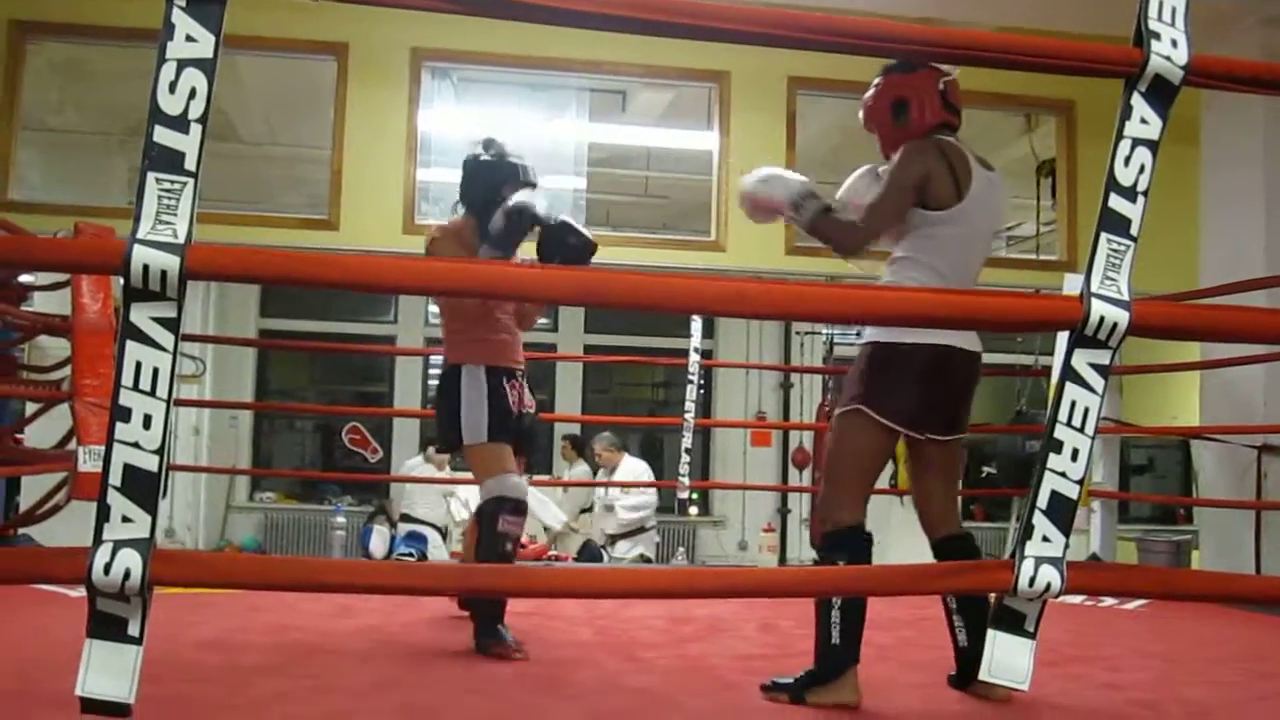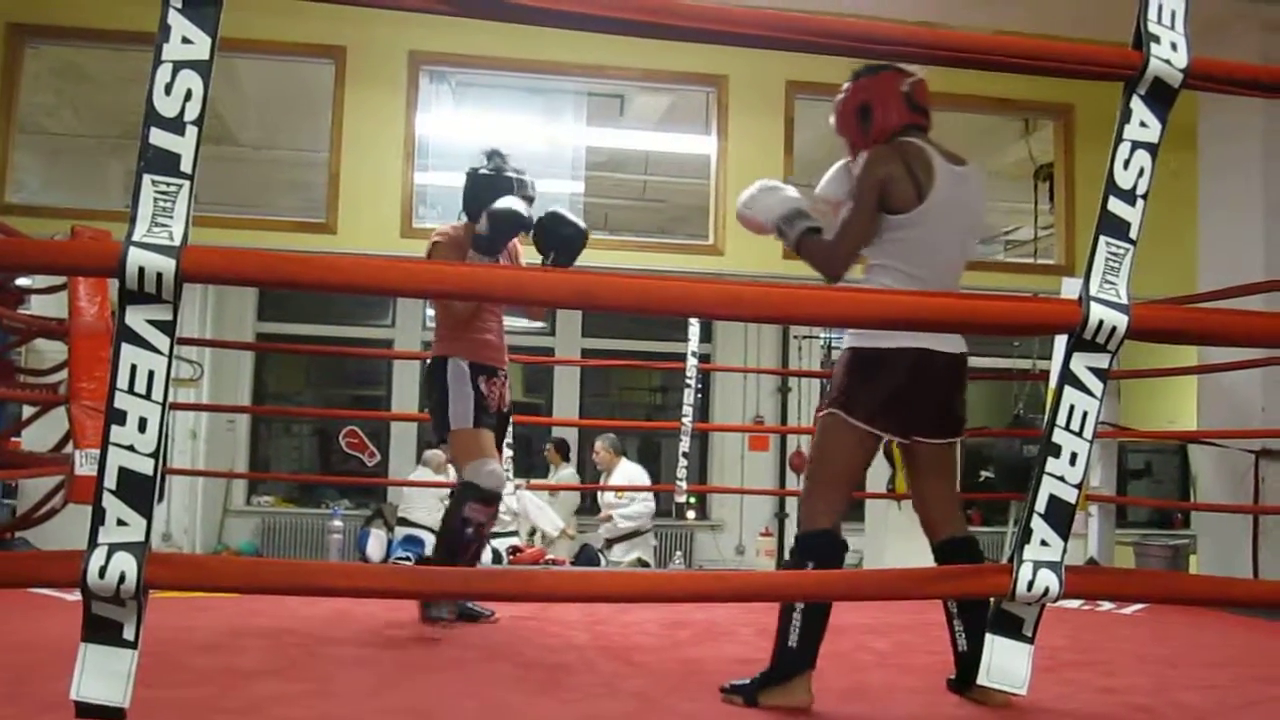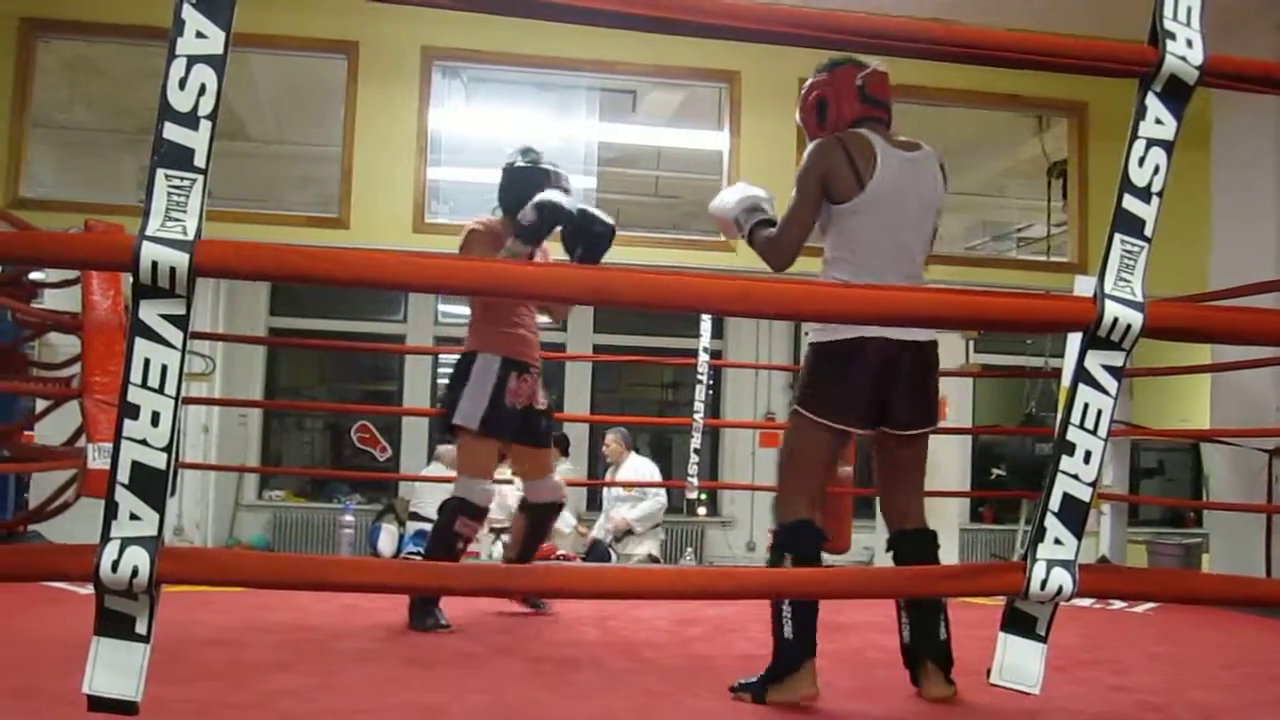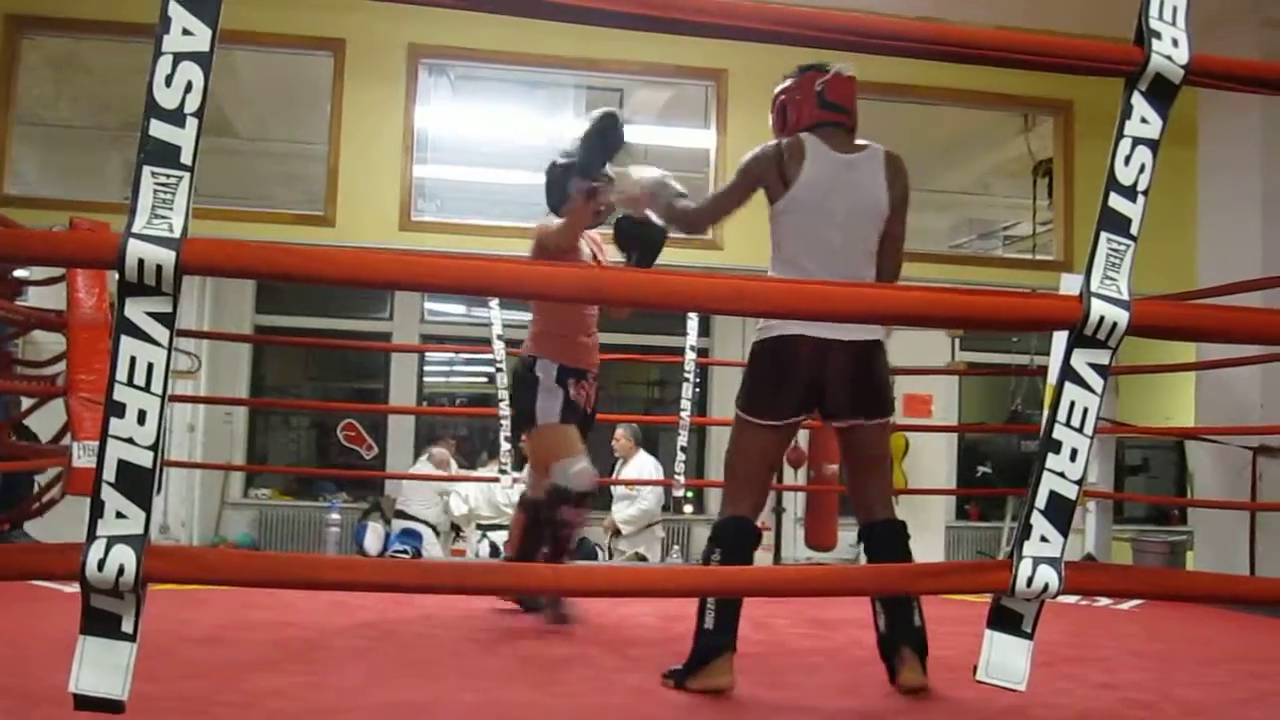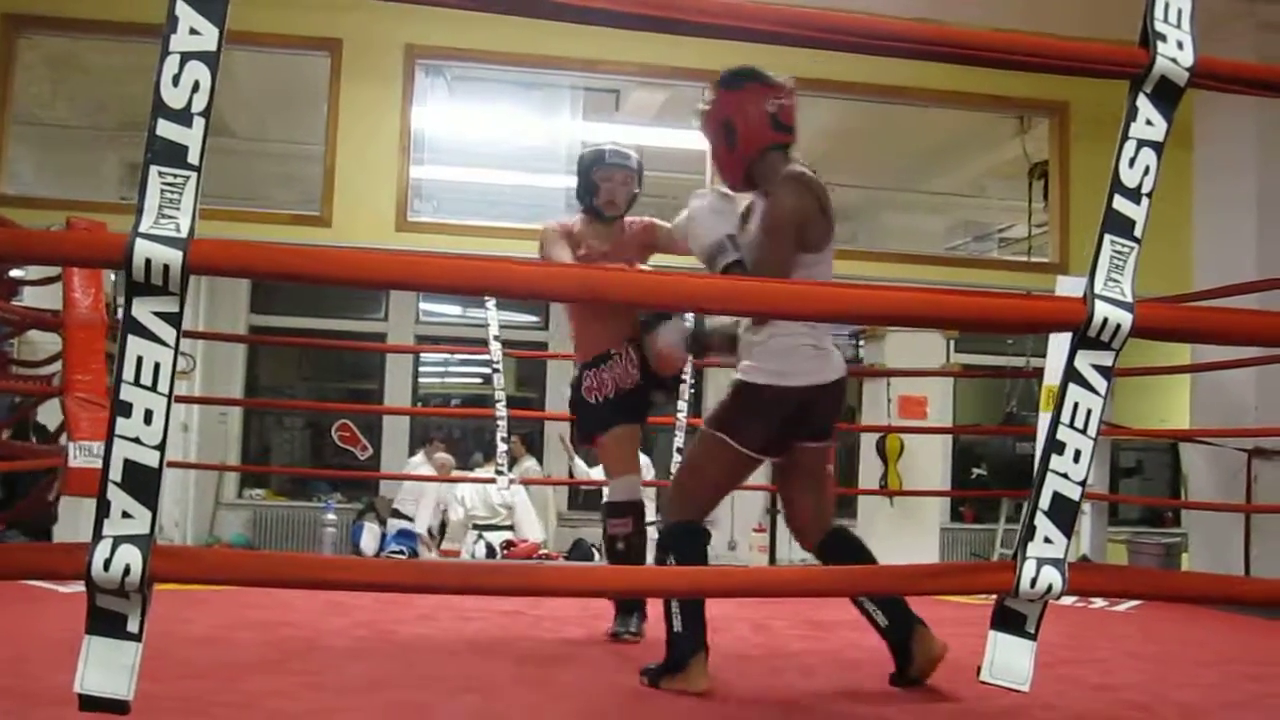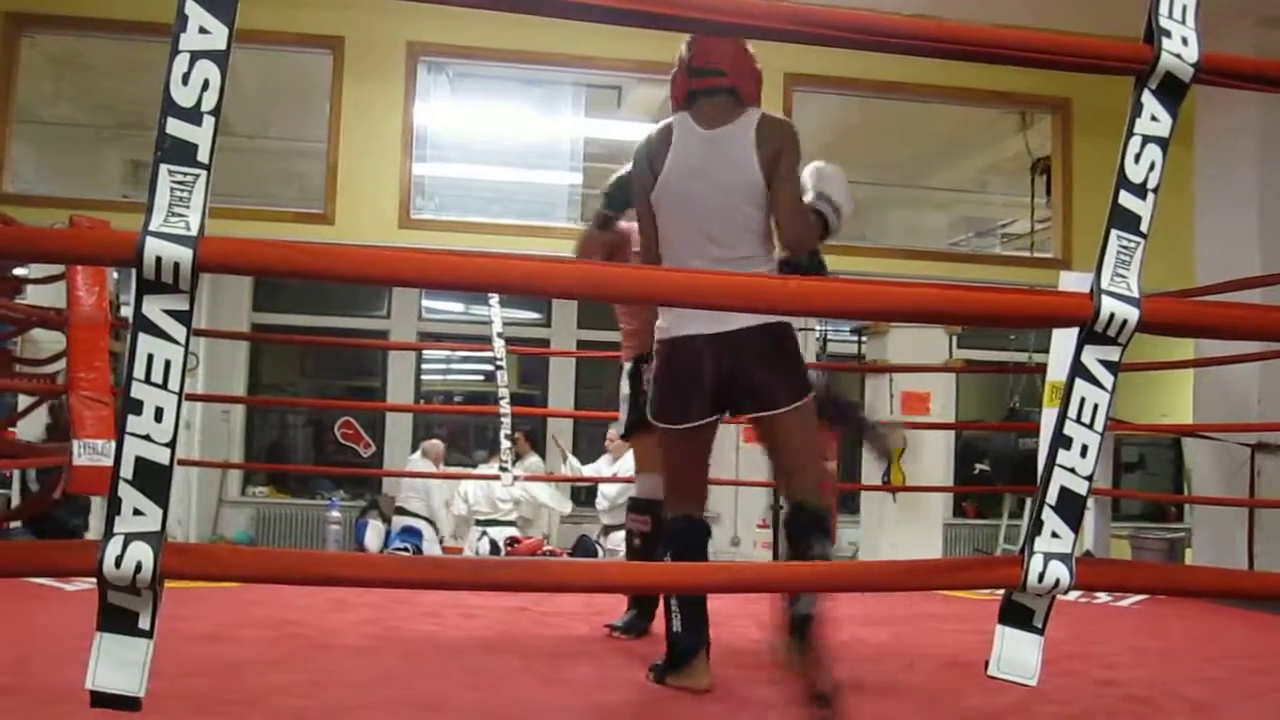
dt=0.4s
person 1, frame 1
left shoulder: (923, 156)
right shoulder: (986, 179)
left elbow: (852, 240)
left wrist: (794, 198)
right wrist: (885, 213)
left hip: (904, 346)
right hip: (957, 352)
left knee: (837, 504)
right knee: (939, 514)
left ankle: (836, 670)
right ankle: (978, 665)
person 1, frame 2
left shoulder: (885, 160)
right shoulder: (966, 174)
left elbow: (836, 265)
left wrist: (789, 218)
left hip: (884, 351)
right hip: (943, 356)
left knee: (820, 507)
right knee: (943, 516)
left ankle: (790, 673)
right ankle: (980, 668)
person 1, frame 3
left shoulder: (832, 153)
right shoulder: (930, 162)
left elbow: (782, 256)
left wrist: (747, 213)
left hip: (847, 342)
right hip: (914, 345)
left knee: (797, 502)
right knee: (907, 510)
left ankle: (794, 667)
right ankle: (931, 664)
person 1, frame 4
left shoulder: (779, 157)
right shoulder: (890, 167)
left elbow: (696, 218)
right elbow: (888, 274)
left wrist: (653, 193)
left hip: (787, 345)
right hip: (860, 350)
left knee: (740, 502)
right knee: (876, 504)
left ankle: (714, 654)
right ankle: (907, 653)
person 1, frame 5
left shoulder: (788, 195)
right shoulder: (777, 190)
left wrist: (721, 249)
left hip: (775, 384)
right hip: (818, 379)
left knee: (682, 510)
right knee: (815, 526)
left ankle: (687, 661)
right ankle: (910, 637)
person 1, frame 6
left shoulder: (656, 144)
right shoulder: (774, 133)
left elbow: (652, 259)
right elbow: (795, 243)
right wrist: (824, 210)
left hip: (683, 342)
right hip: (760, 336)
left knee: (684, 505)
right knee: (809, 493)
left ankle: (688, 655)
right ankle: (804, 638)
person 2, frame 1
left shoulder: (498, 244)
right shoulder: (448, 238)
left elbow: (522, 318)
right elbow: (464, 302)
left wrist: (555, 269)
right wrist: (499, 246)
left hip: (509, 379)
right hip: (474, 379)
left knee: (502, 495)
right knee: (507, 494)
left ankle: (469, 590)
right ankle: (488, 622)
person 2, frame 2
left shoulder: (508, 245)
right shoulder: (447, 242)
left elbow: (534, 307)
right elbow: (455, 310)
left wrist: (557, 260)
right wrist: (483, 250)
left hip: (494, 375)
right hip: (458, 370)
left knee: (484, 487)
right knee: (483, 481)
person 2, frame 3
left shoulder: (537, 245)
right shoulder: (484, 233)
left elbow: (558, 310)
right elbow: (485, 296)
left wrist: (583, 259)
right wrist: (521, 241)
left hip: (526, 375)
right hip: (489, 369)
left knee: (547, 494)
right knee: (474, 492)
right ankle: (424, 597)
person 2, frame 4
left shoulder: (594, 244)
right shoulder: (553, 234)
right elbow: (565, 230)
left wrist: (638, 262)
right wrist: (587, 173)
left hip: (579, 374)
right hip: (547, 371)
left knee: (547, 485)
right knee: (575, 476)
person 2, frame 5
left shoulder: (641, 232)
right shoulder: (561, 234)
left elbow: (692, 243)
left hip: (642, 351)
right hip: (600, 367)
left knee: (664, 341)
right knee: (624, 486)
right ankle: (629, 606)
person 2, frame 6
right shoulder: (621, 236)
right elbow: (585, 256)
right wrist: (609, 208)
right hip: (644, 360)
right knee: (650, 479)
right ankle: (641, 603)
